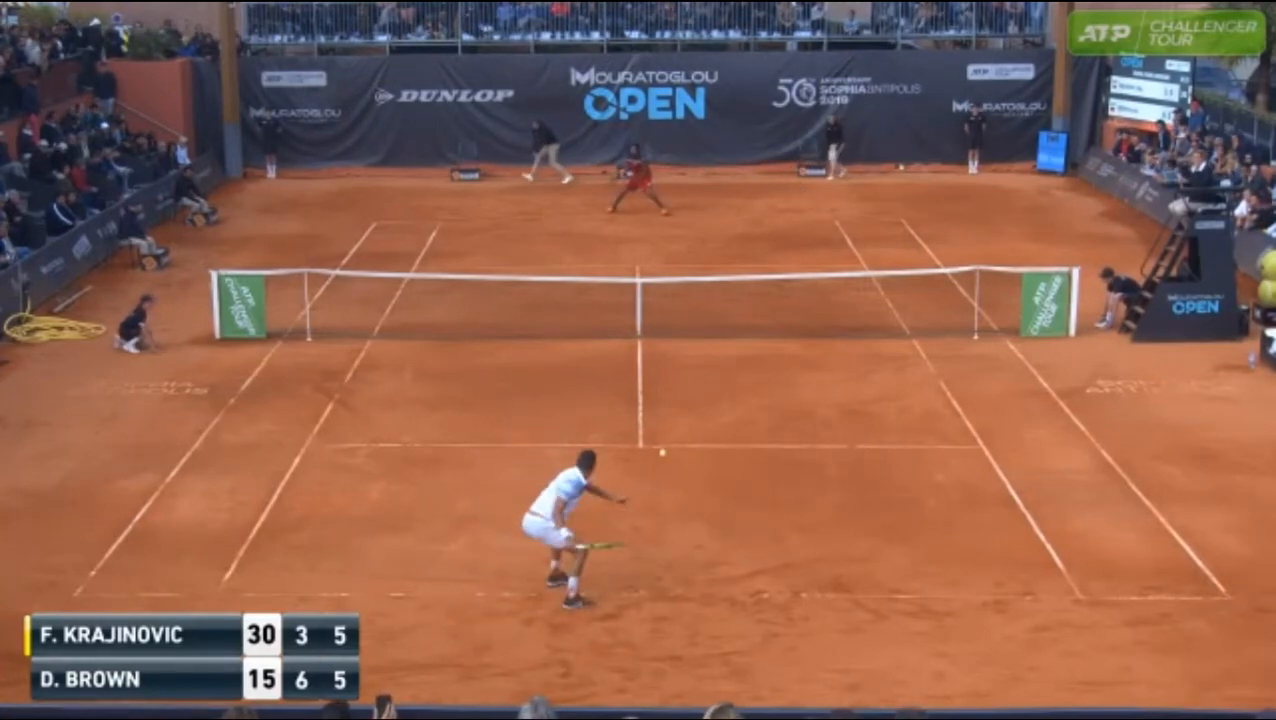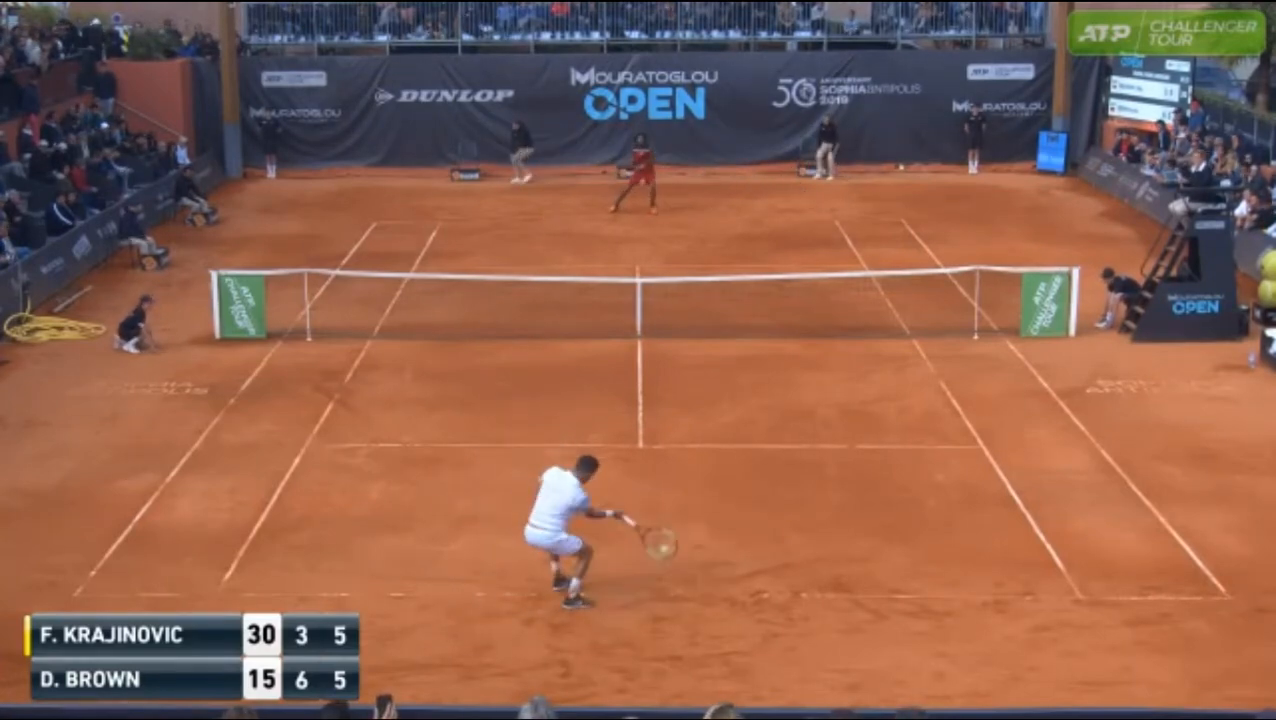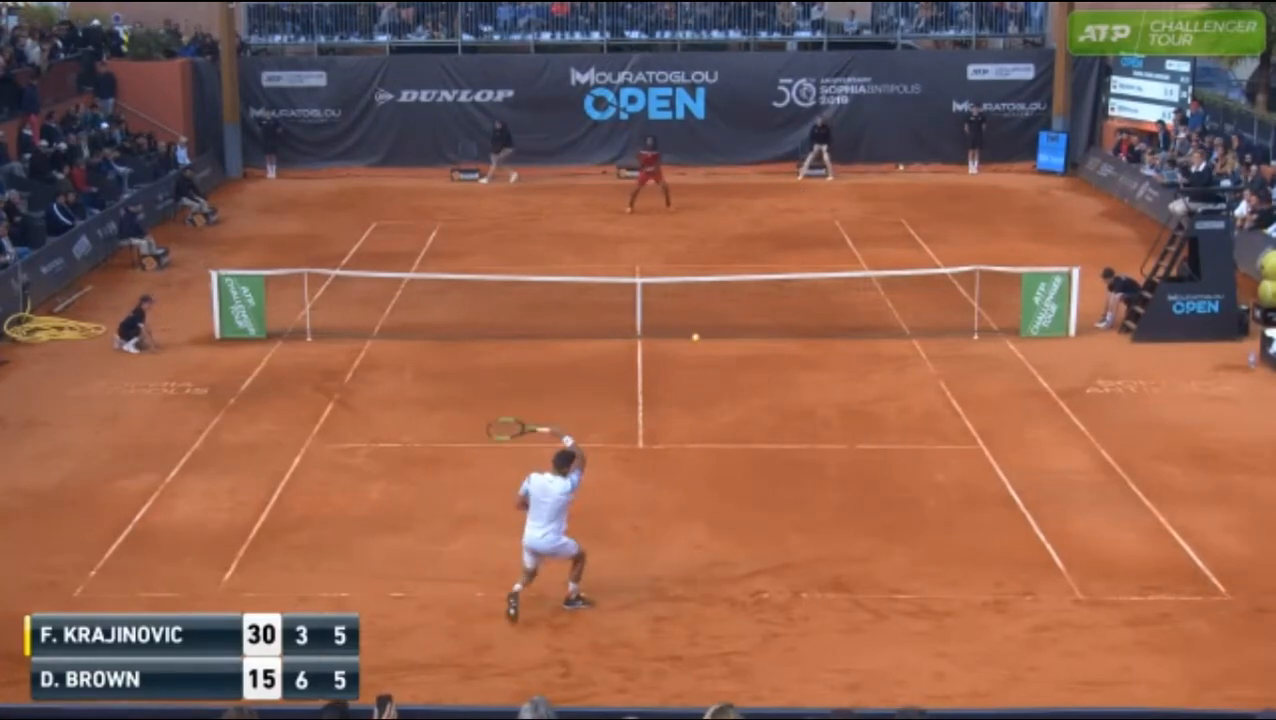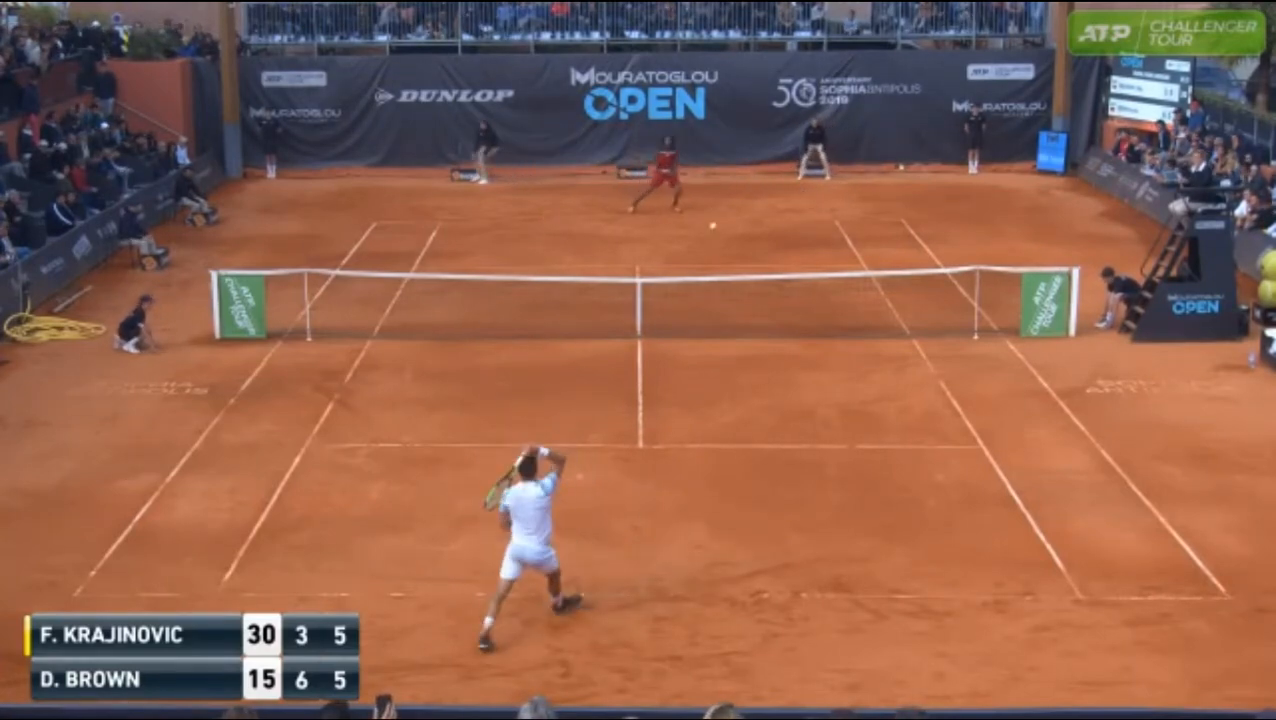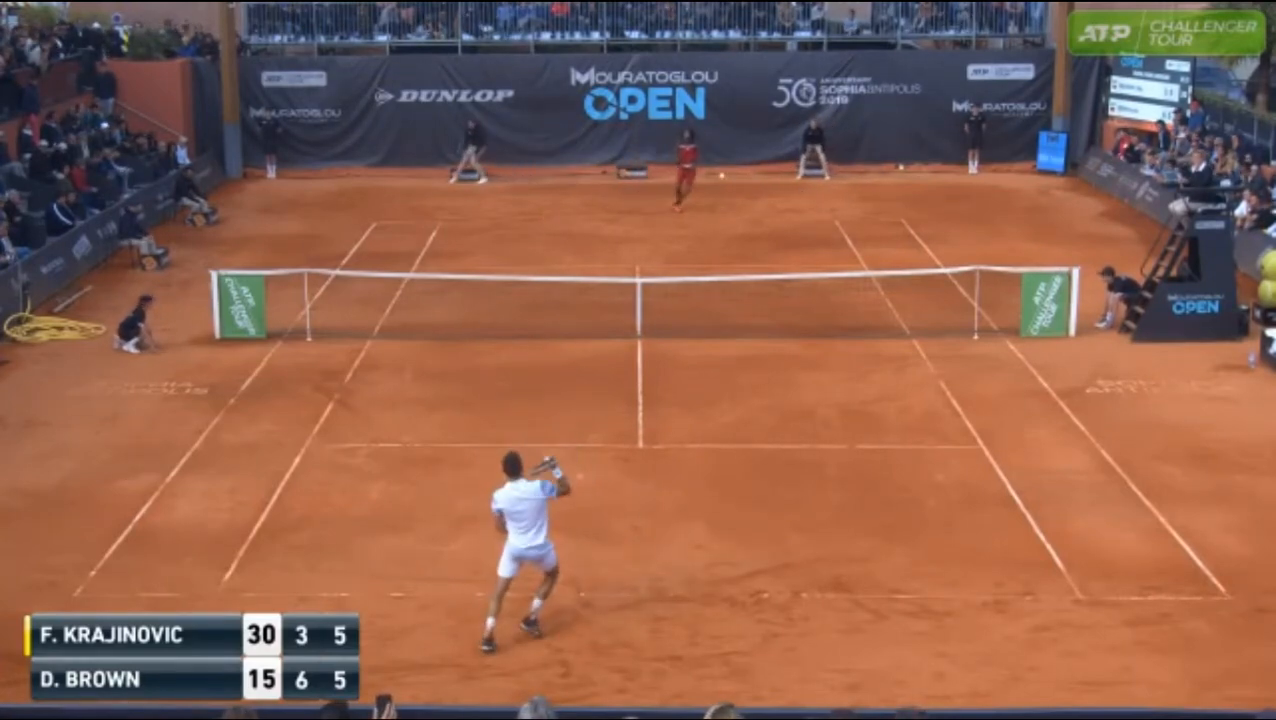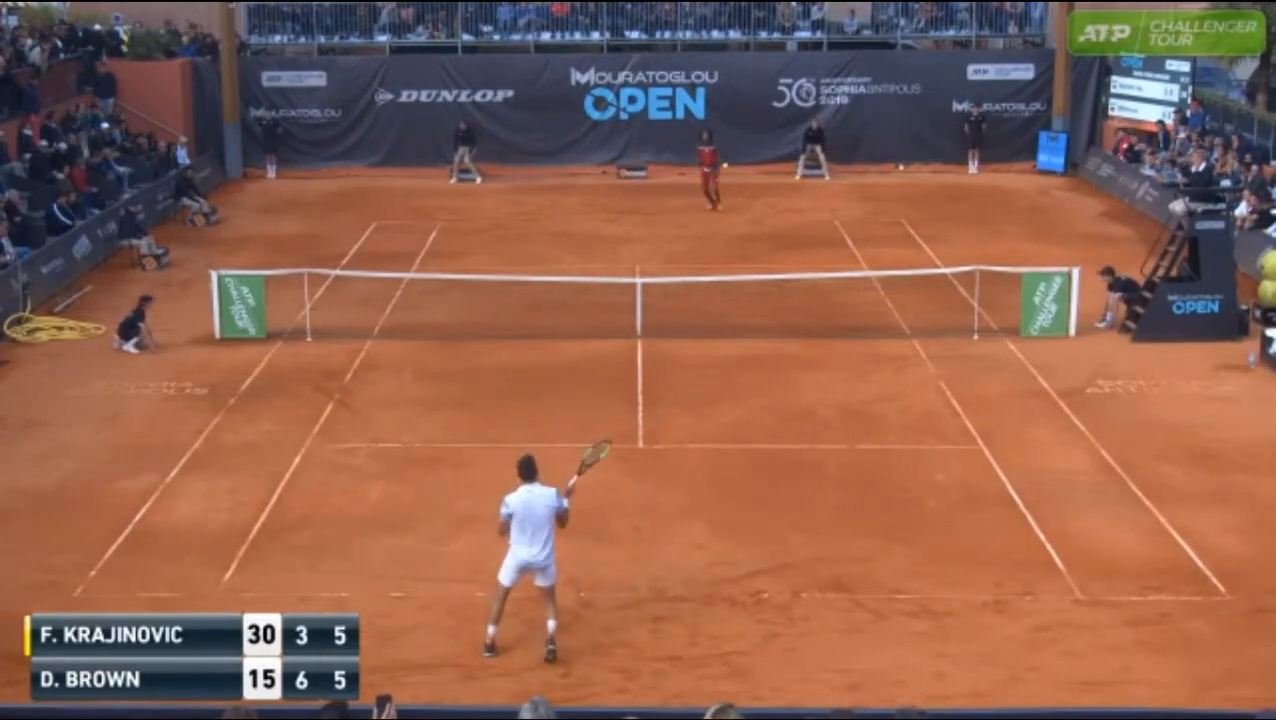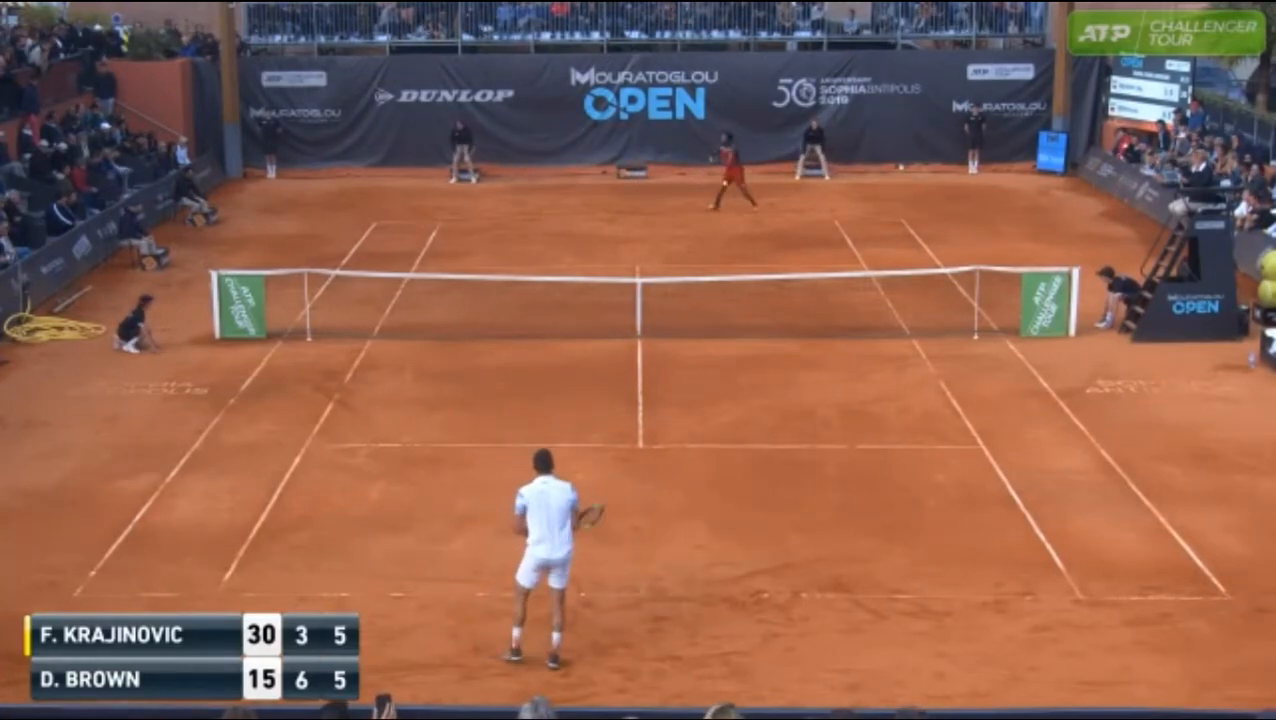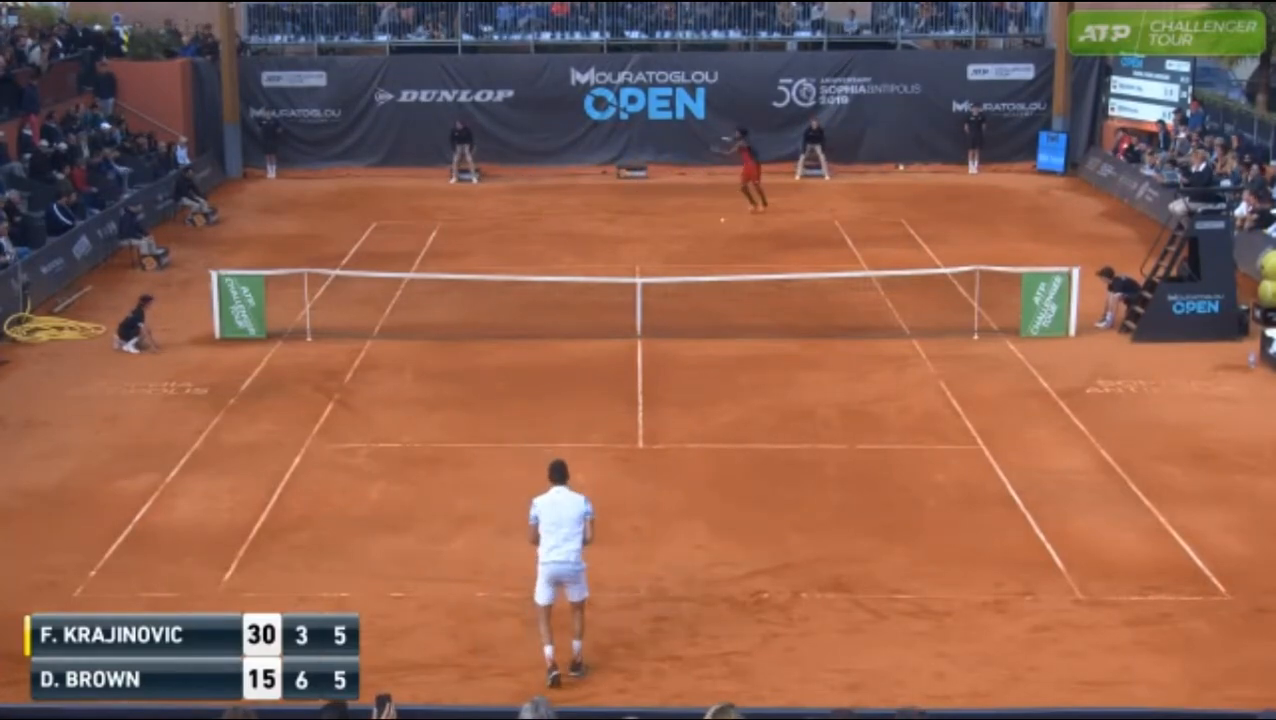
dt=0.2s
person 1, frame 1
left shoulder: (574, 475)
right shoulder: (572, 482)
left elbow: (590, 486)
right elbow: (556, 511)
left wrist: (612, 497)
right wrist: (565, 533)
left hip: (529, 521)
right hip: (541, 525)
left knee: (563, 535)
right knee: (580, 551)
left ankle: (554, 575)
right ankle: (572, 597)
person 1, frame 2
left shoulder: (553, 472)
right shoulder: (579, 496)
right elbow: (591, 514)
right wrist: (610, 513)
left hip: (529, 532)
right hip: (548, 538)
right knee: (586, 553)
left ankle: (557, 579)
right ankle: (571, 598)
person 1, frame 3
left shoulder: (532, 479)
right shoulder: (568, 487)
left elbow: (519, 504)
right elbow: (581, 461)
right wrist: (568, 440)
left hip: (529, 539)
right hip: (552, 543)
left knee: (529, 573)
right knee: (580, 557)
left ankle: (514, 594)
right ankle: (572, 597)
person 1, frame 4
left shoulder: (508, 494)
right shoulder: (544, 489)
left elbow: (504, 525)
right elbow: (561, 461)
right wrist: (539, 450)
left hip: (516, 550)
right hip: (540, 552)
left knee: (500, 593)
right knee: (554, 574)
left ankle: (485, 635)
right ankle: (559, 604)
person 1, frame 5
left shoulder: (499, 496)
right shoulder: (539, 487)
left elbow: (500, 527)
right elbow: (566, 490)
right wrist: (555, 468)
left hip: (515, 548)
right hip: (540, 547)
left knee: (499, 590)
right knee: (552, 572)
left ankle: (488, 637)
right ankle: (531, 617)
person 1, frame 6
left shoulder: (511, 500)
right shoulder: (553, 495)
left elbow: (502, 532)
right elbow: (562, 525)
right wrist: (566, 501)
left hip: (518, 556)
right hip: (544, 558)
left knee: (499, 598)
right knee: (549, 598)
left ankle: (489, 644)
right ankle: (551, 640)
person 1, frame 7
left shoulder: (524, 492)
right shoulder: (568, 489)
left elbow: (518, 528)
right elbow: (575, 524)
left hip: (536, 555)
right hip: (561, 555)
left knee: (521, 597)
right knee: (558, 602)
left ankle: (515, 648)
right ankle: (554, 654)
person 1, frame 8
left shoulder: (538, 503)
right shoulder: (582, 501)
left elbow: (533, 539)
right elbow: (589, 537)
left hip: (548, 566)
right hip: (573, 566)
left knee: (543, 616)
right knee: (578, 611)
left ankle: (551, 665)
right ankle: (576, 662)
